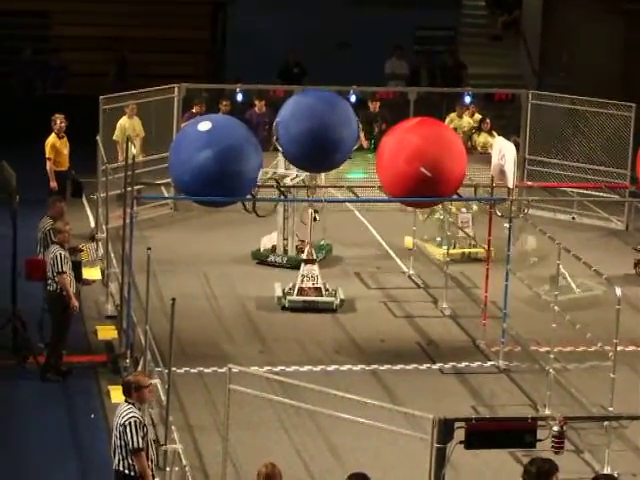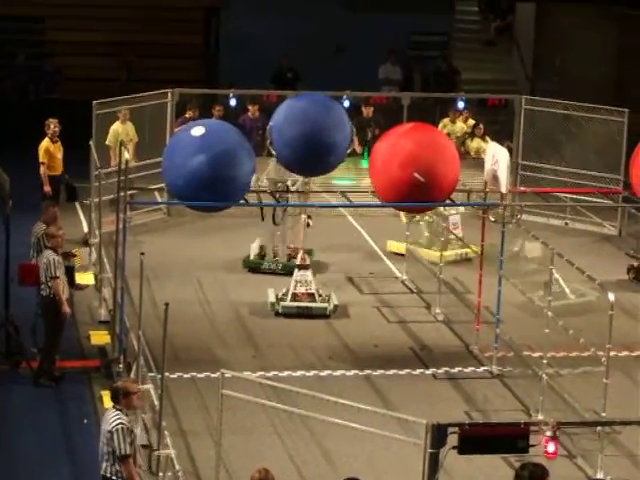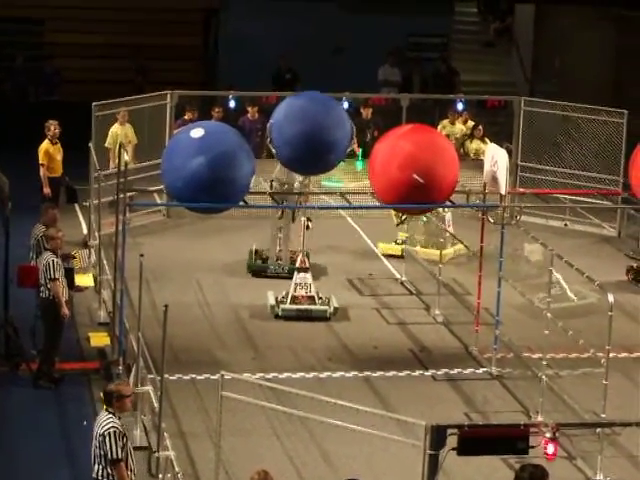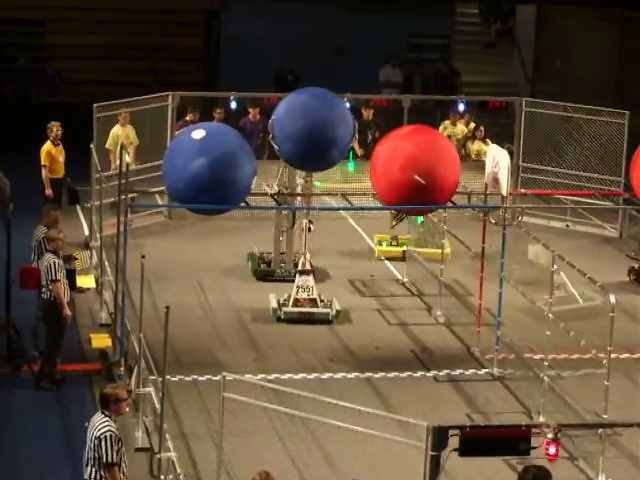
dt=0.2s
person 1, frame 1
left shoulder: (54, 249)
right shoulder: (59, 253)
right elbow: (62, 278)
right wrist: (72, 298)
left hip: (55, 295)
right hip: (60, 297)
left knee: (59, 332)
right knee: (59, 334)
left ankle: (55, 366)
right ankle: (48, 369)
person 1, frame 2
left shoulder: (47, 254)
right shoulder: (53, 258)
right elbow: (55, 283)
right wrist: (64, 304)
left hip: (48, 299)
right hip: (53, 301)
left knee: (52, 338)
right knee: (52, 339)
left ankle: (48, 371)
right ankle: (41, 375)
person 1, frame 3
left shoulder: (46, 256)
right shoulder: (52, 260)
right elbow: (54, 285)
right wrist: (63, 306)
left hip: (47, 301)
right hip: (52, 304)
left knee: (52, 339)
right knee: (52, 340)
left ankle: (48, 373)
right ankle: (41, 376)
person 1, frame 4
left shoulder: (48, 258)
right shoulder: (53, 262)
right elbow: (56, 286)
right wrist: (65, 307)
left hip: (49, 302)
right hip: (54, 305)
left knee: (53, 341)
right knee: (54, 342)
left ankle: (49, 374)
right ankle: (42, 378)
